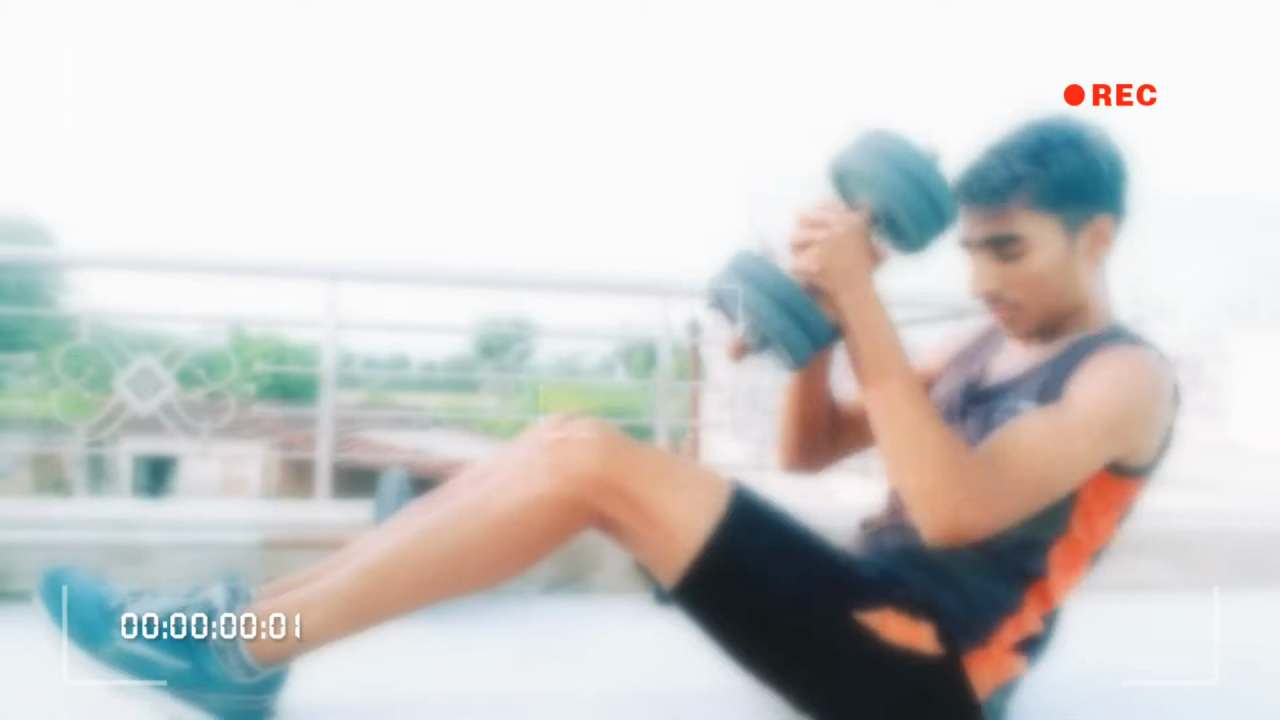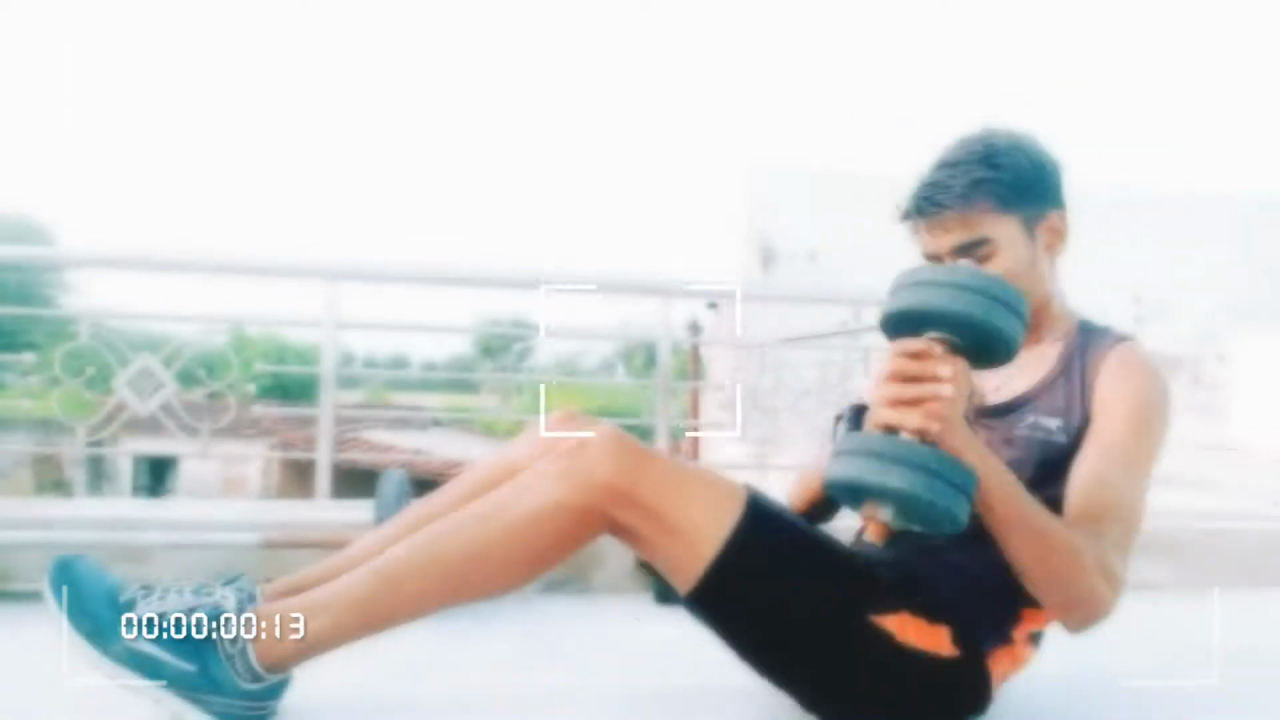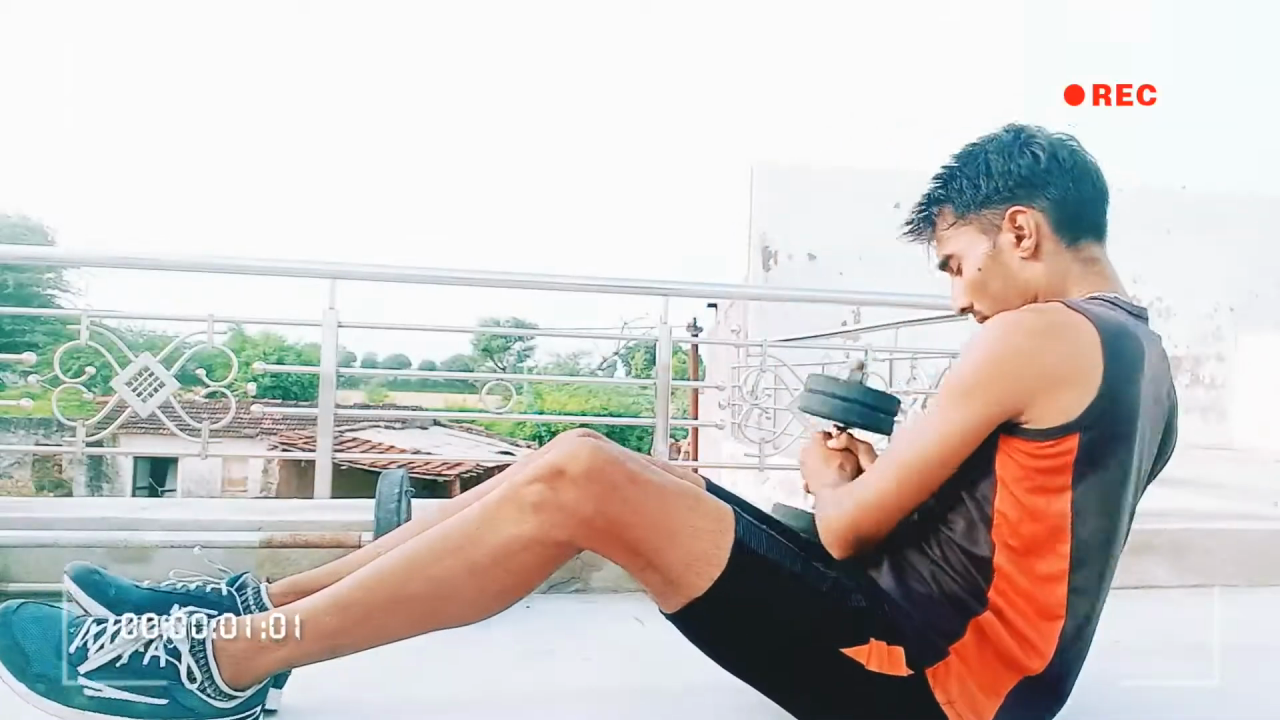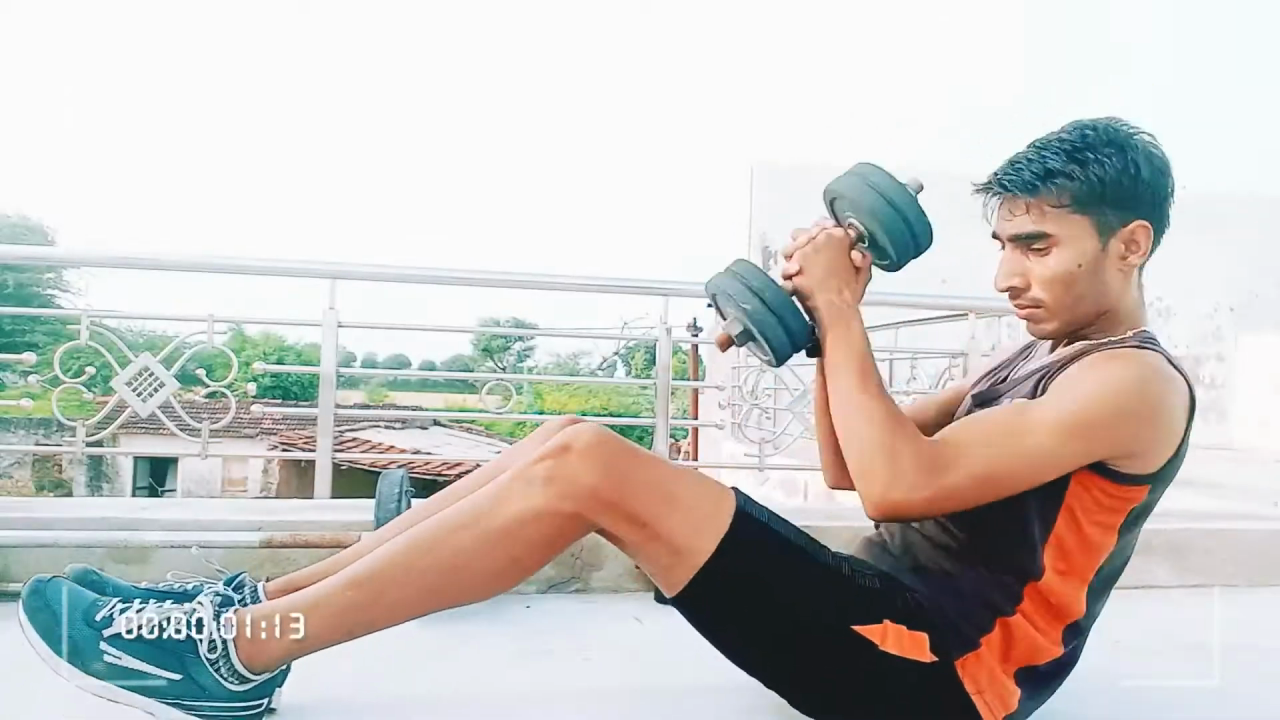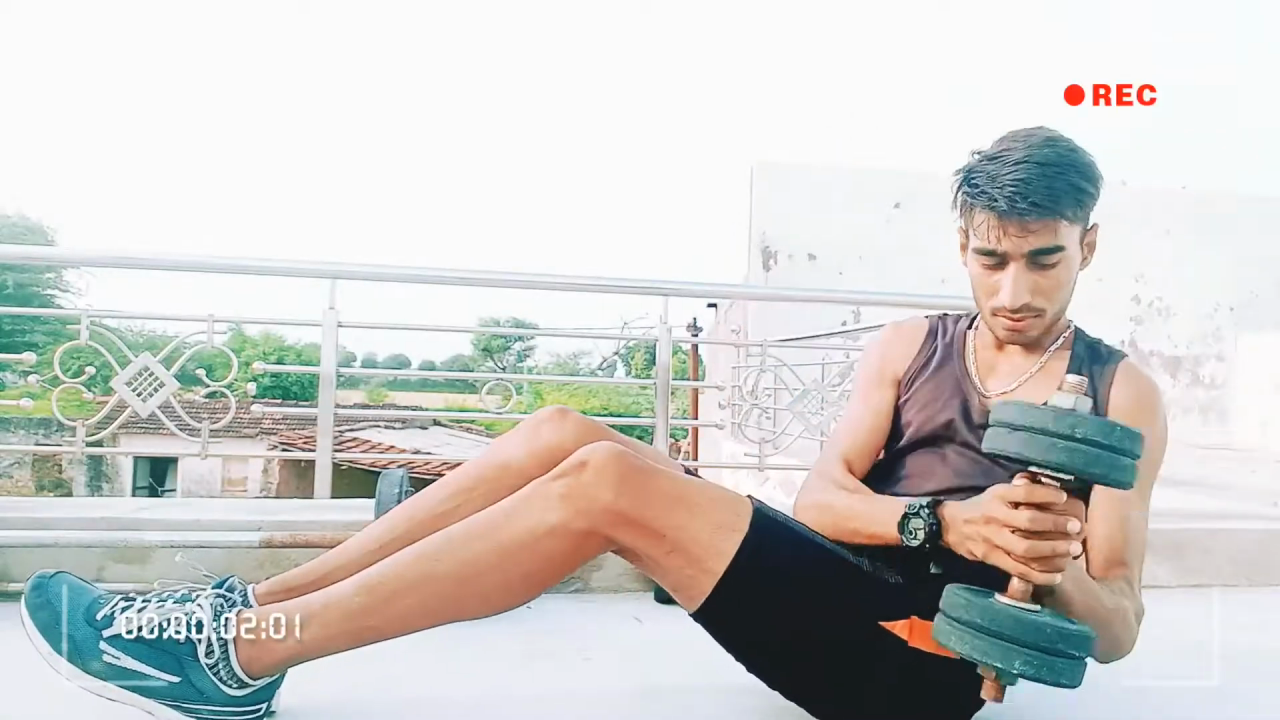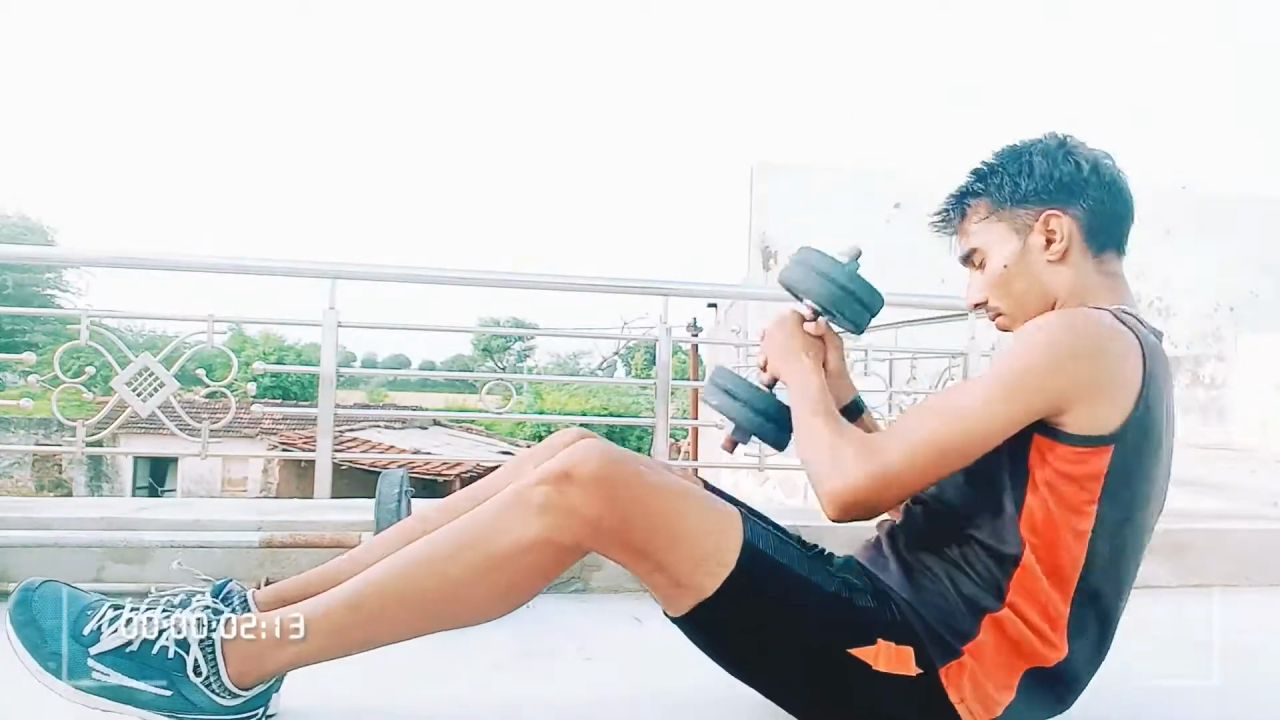
dt=0.5s
person 1, frame 1
left shoulder: (1125, 379)
right shoulder: (991, 348)
left elbow: (948, 506)
right elbow: (804, 451)
left wrist: (860, 303)
right wrist: (814, 327)
right hip: (866, 617)
left knee: (587, 458)
right knee: (565, 445)
right ankle: (253, 612)
person 1, frame 2
left shoulder: (1117, 371)
right shoulder: (934, 352)
left elbow: (1088, 591)
right elbow: (806, 491)
left wrist: (974, 451)
right wrist: (872, 438)
right hip: (867, 607)
left knee: (604, 465)
right knee: (568, 448)
right ankle: (257, 610)
person 1, frame 3
left shoulder: (1040, 337)
right shoulder: (1132, 357)
left elbow: (848, 524)
left wrist: (831, 479)
right wrist: (887, 478)
left knee: (575, 490)
right knee: (581, 464)
right ankle: (260, 604)
person 1, frame 4
left shoulder: (1137, 384)
right shoulder: (1030, 353)
left elbow: (894, 486)
right elbow: (853, 468)
left wrist: (839, 306)
right wrist: (832, 341)
right hip: (870, 617)
left knee: (588, 466)
right knee: (568, 445)
right ankle: (253, 605)
person 1, frame 5
left shoulder: (1122, 392)
right shoulder: (911, 346)
left elbow: (1117, 624)
right elbow: (820, 498)
left wrist: (1058, 576)
right wrist: (948, 522)
right hip: (848, 602)
left knee: (604, 486)
right knee: (561, 432)
right ankle: (250, 606)
person 1, frame 6
left shoulder: (1069, 342)
right shoulder: (1123, 361)
left elbow: (861, 483)
left wrist: (808, 387)
right wrist: (845, 409)
left knee: (587, 487)
right knee: (579, 453)
right ankle: (253, 609)
